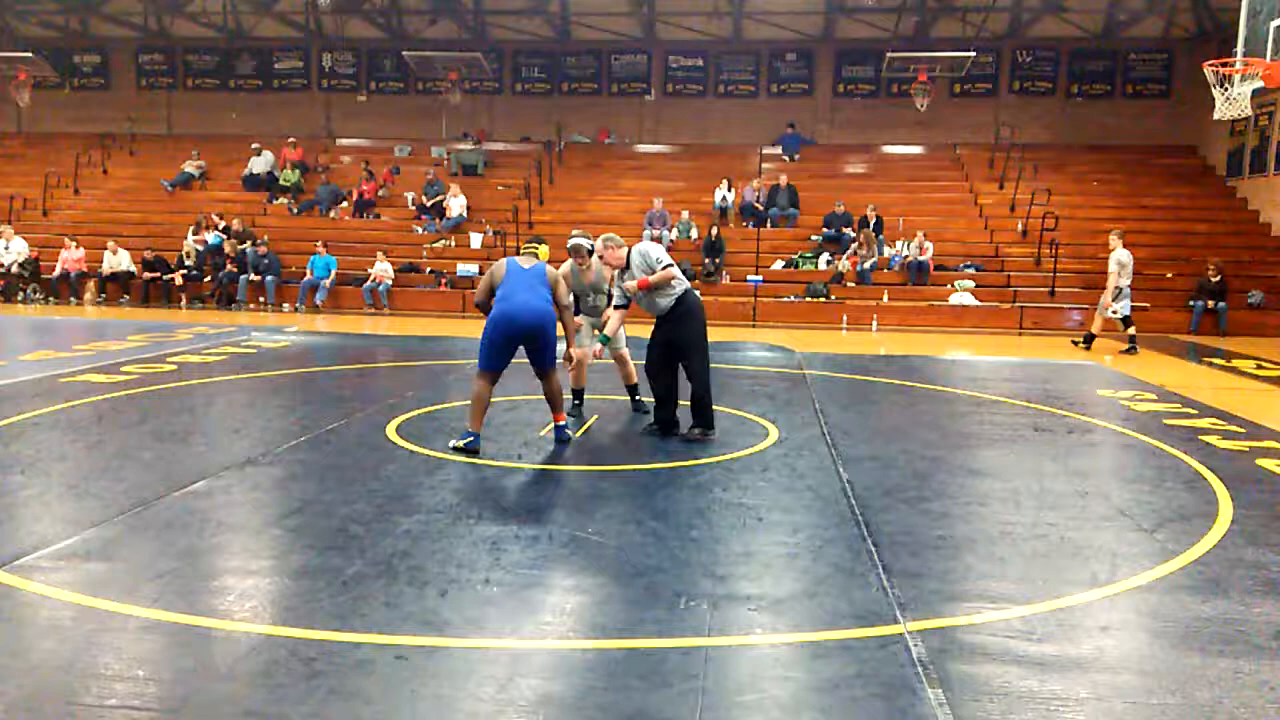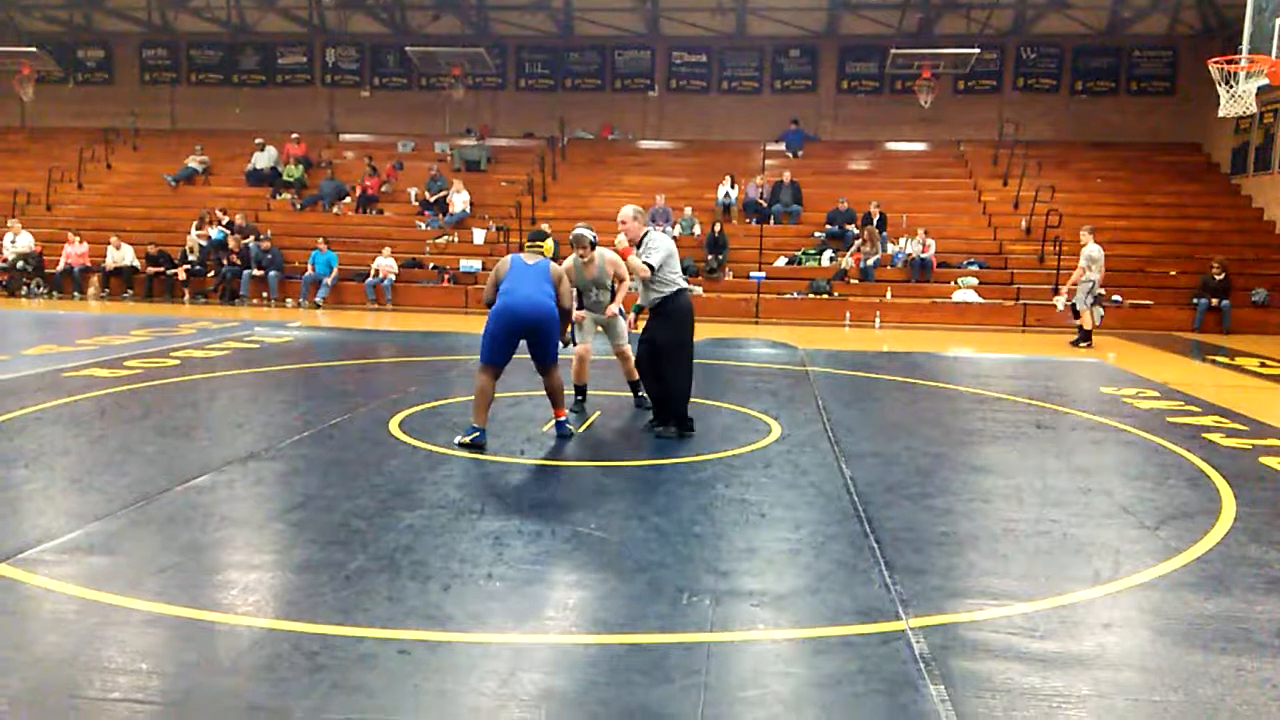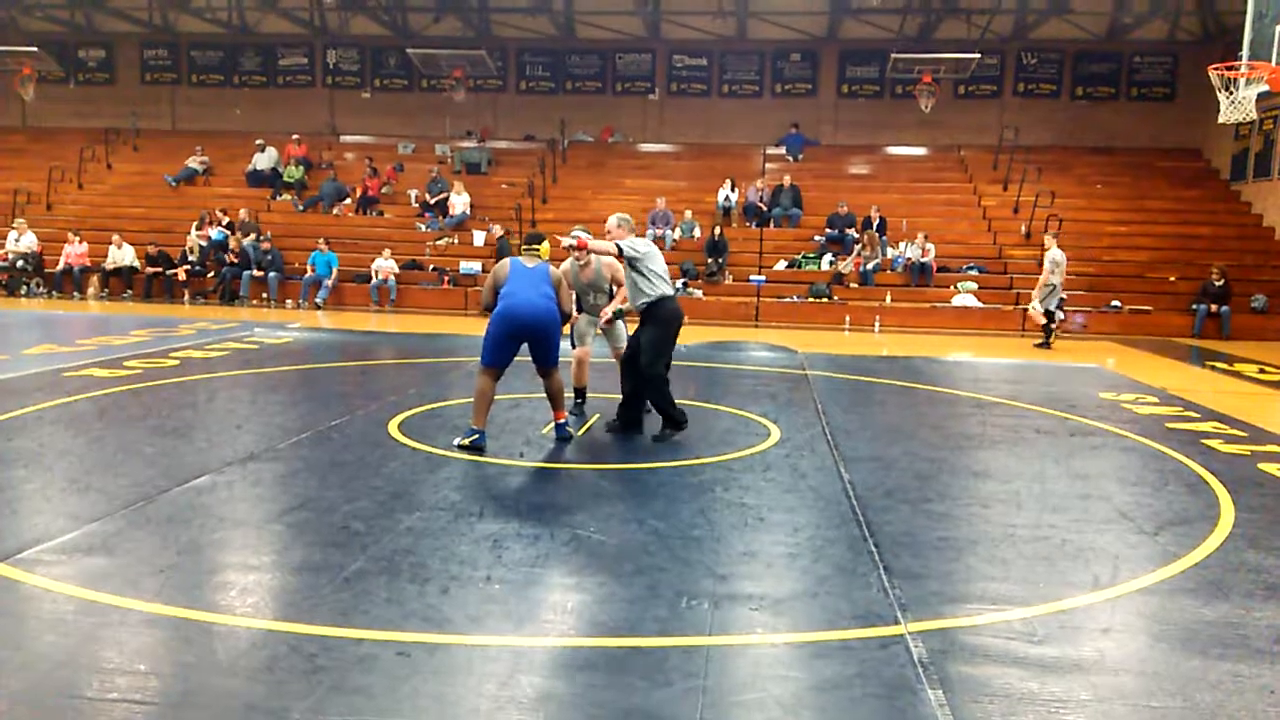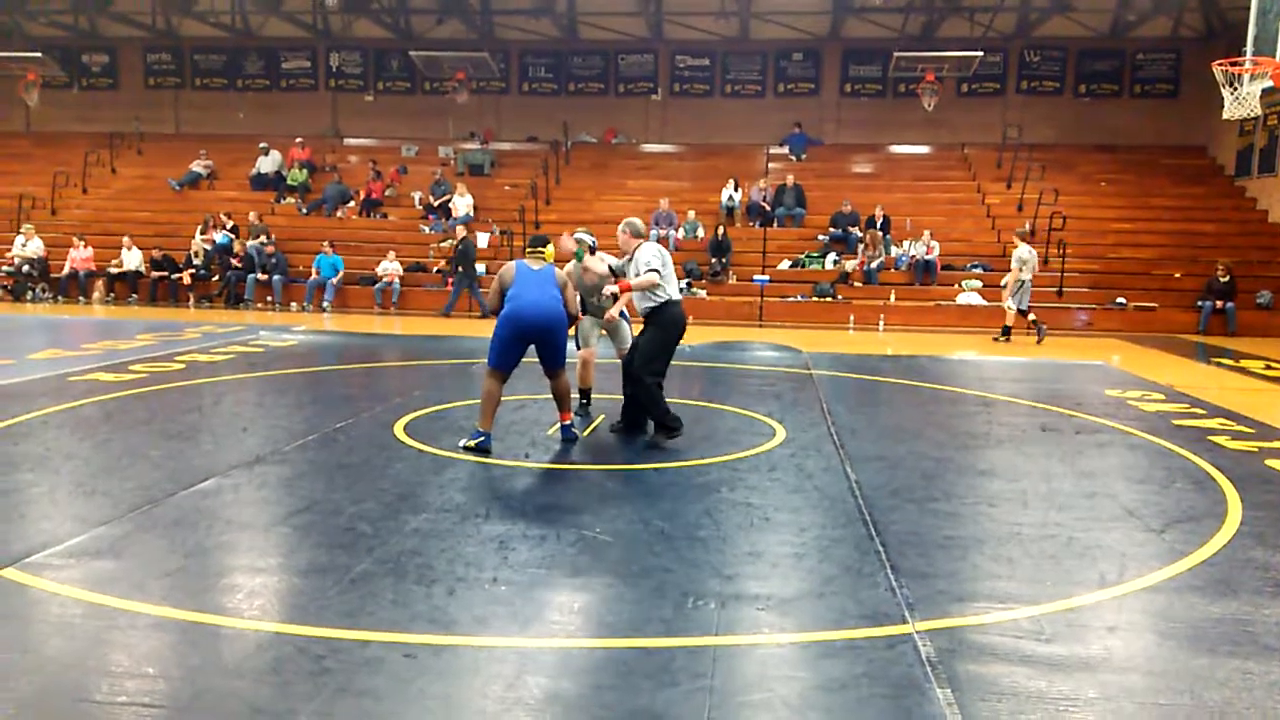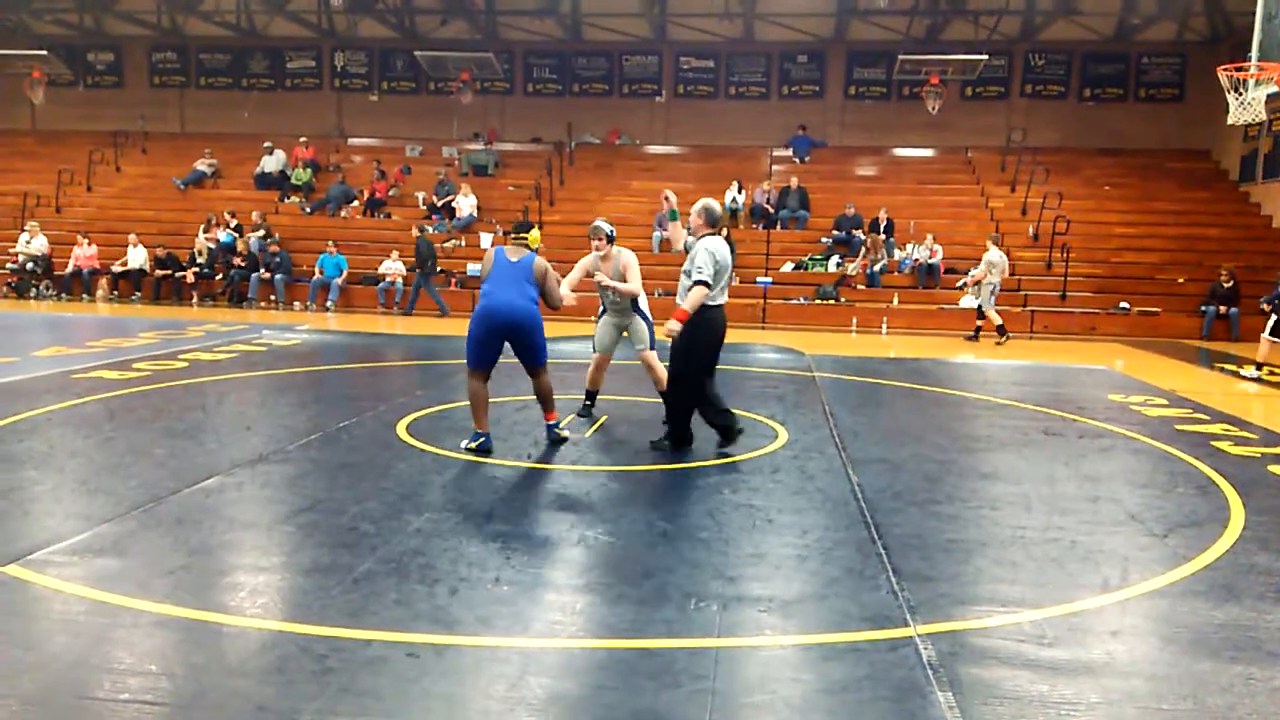
dt=0.5s
person 1, frame 1
left shoulder: (645, 250)
right shoulder: (620, 278)
left elbow: (671, 273)
right elbow: (618, 313)
left wrist: (641, 283)
right wrist: (602, 340)
left hip: (685, 310)
right hip: (664, 318)
left knee: (696, 369)
right knee: (656, 369)
left ankle: (704, 426)
right ankle: (665, 422)
person 1, frame 2
left shoulder: (657, 241)
right shoulder: (638, 248)
left elbow: (644, 272)
left wrist: (625, 251)
right wrist: (636, 310)
left hip: (675, 309)
right hip: (658, 312)
left knee: (674, 368)
right knee: (645, 363)
left ankle: (682, 424)
right ankle: (663, 417)
person 1, frame 3
left shoulder: (639, 244)
right shoulder: (631, 258)
left elbow: (609, 249)
left wrist: (578, 243)
left hip: (663, 314)
right hip: (652, 316)
left knee: (651, 369)
right knee: (630, 363)
left ankle: (674, 420)
right ankle: (629, 419)
person 1, frame 4
left shoulder: (649, 250)
right shoulder: (632, 260)
left elbow: (653, 280)
left wrist: (621, 287)
left hip: (666, 318)
right hip: (656, 319)
left knee: (644, 372)
right knee: (631, 365)
left ankle: (668, 426)
right ankle: (633, 421)
person 1, frame 5
left shoulder: (706, 247)
right shoulder: (715, 244)
left elbow: (701, 288)
right elbow: (680, 243)
left wrist: (677, 317)
right wrist: (673, 214)
left hip: (699, 319)
right hip: (714, 318)
left knee: (681, 382)
right knee: (700, 381)
left ankle: (678, 438)
right ankle: (727, 426)
person 2, frame 1
left shoulder: (500, 266)
right shoulder: (550, 272)
left elbow: (479, 301)
right elbow: (565, 306)
right wrist: (570, 346)
left hip: (505, 319)
right hip: (541, 321)
left knee: (485, 377)
right knee: (548, 375)
left ankle: (472, 437)
right ankle: (561, 427)
person 2, frame 2
left shoulder: (506, 262)
right shoulder: (555, 269)
left elbow: (488, 300)
right elbow: (566, 306)
right wrist: (563, 332)
left hip: (507, 313)
right hip: (544, 314)
left knee: (488, 372)
right knee: (549, 370)
left ankle: (477, 432)
right ankle: (562, 423)
person 2, frame 3
left shoulder: (504, 265)
right shoulder: (553, 272)
left elbow: (486, 303)
right elbow: (566, 311)
right wrist: (555, 328)
left hip: (509, 316)
right hip: (546, 318)
left knee: (488, 374)
right knee: (550, 373)
left ankle: (476, 434)
right ankle: (562, 425)
person 2, frame 4
left shoulder: (509, 269)
right shoulder: (558, 274)
left elbow: (493, 306)
right elbow: (573, 312)
right wrist: (561, 330)
left hip: (516, 318)
right hip: (553, 319)
left knee: (495, 376)
right knee: (557, 374)
left ankle: (482, 435)
right ankle: (567, 427)
person 2, frame 5
left shoulder: (492, 254)
right shoulder: (541, 264)
right elbow: (556, 303)
right wrist: (555, 283)
left hip: (487, 315)
right hip: (525, 317)
left knee: (477, 375)
right knee: (538, 373)
left ankle: (481, 435)
right ankle: (552, 426)
person 3, frame 1
right shoulder: (565, 271)
left wrist: (611, 309)
left hip: (607, 313)
right hip: (582, 316)
left knee: (622, 355)
right knee: (580, 357)
left ankle: (635, 398)
right ankle: (577, 402)
person 3, frame 2
left shoulder: (610, 258)
right shoulder: (568, 265)
left elbow: (625, 280)
left wrist: (616, 304)
right wrist: (572, 311)
left hip: (611, 309)
right hip: (585, 312)
left knee: (624, 352)
right knee: (582, 353)
left ankle: (638, 394)
right ankle: (579, 398)
person 3, frame 3
left shoulder: (607, 262)
right shoulder: (565, 269)
left elbow: (623, 285)
left wrist: (611, 308)
left hip: (610, 313)
right hip: (583, 315)
left knee: (623, 355)
right knee: (580, 356)
right ankle: (579, 400)
person 3, frame 4
left shoulder: (610, 263)
right shoulder: (569, 270)
left wrist: (616, 309)
left hip: (614, 314)
right hip: (588, 316)
left knee: (628, 355)
right knee: (585, 357)
right ankle: (584, 401)
person 3, frame 5
left shoulder: (627, 257)
right shoulder: (588, 261)
left elbow: (635, 290)
right elbow: (566, 283)
left wrist: (610, 282)
right wrist: (565, 293)
left hip: (635, 313)
right hip: (609, 315)
left knee: (649, 359)
right knee: (599, 361)
right ankle: (588, 402)
